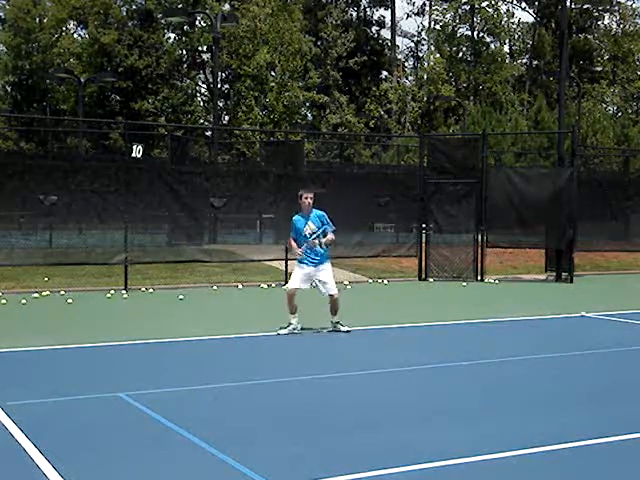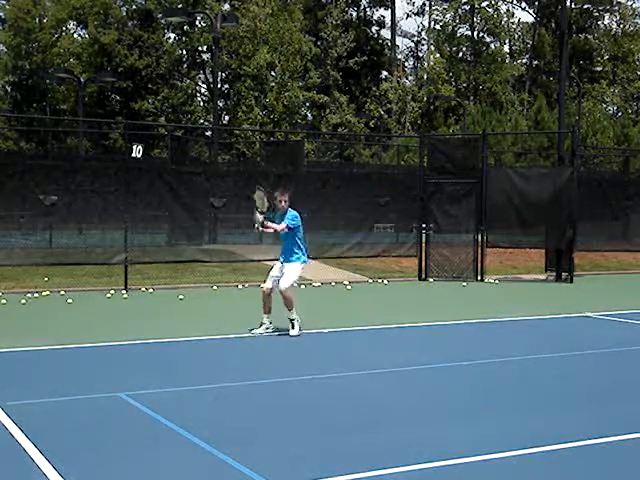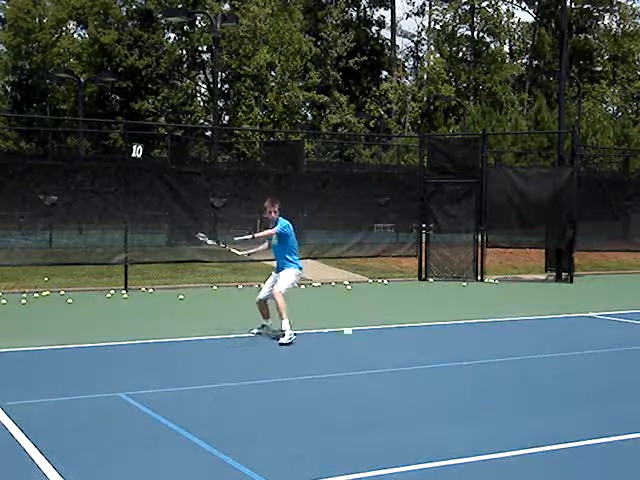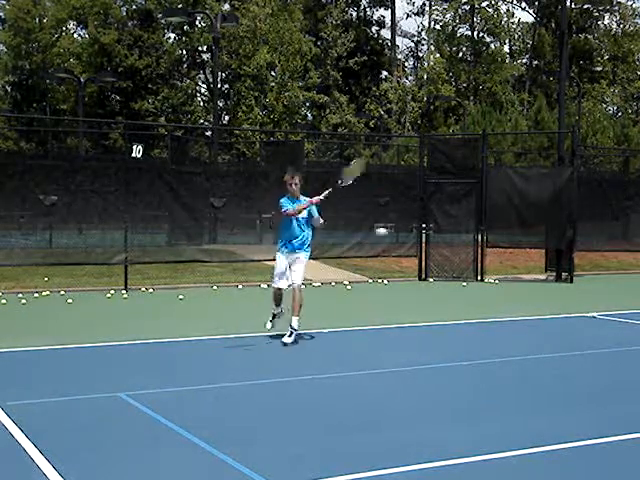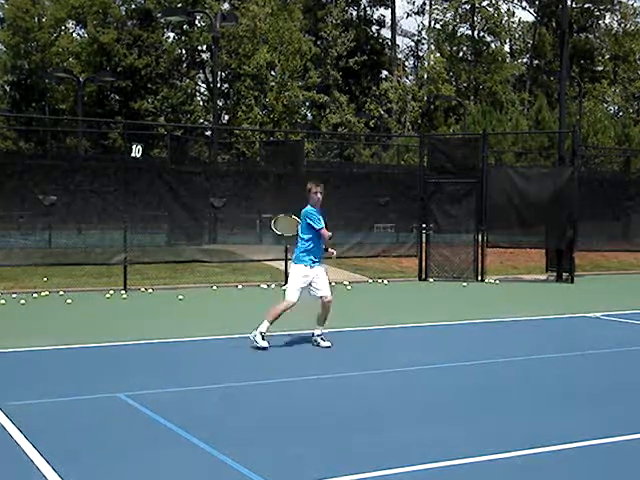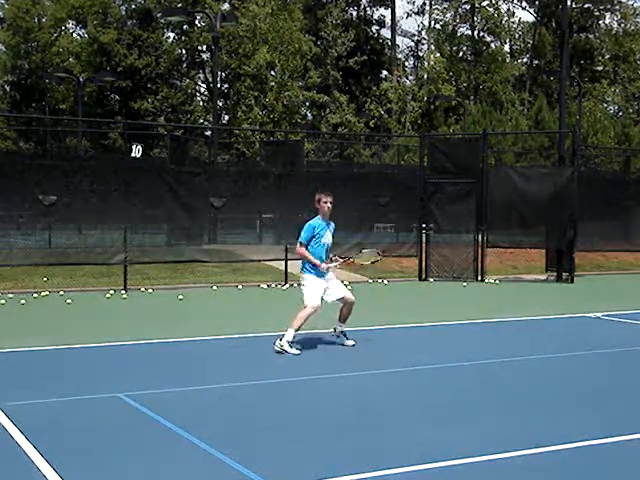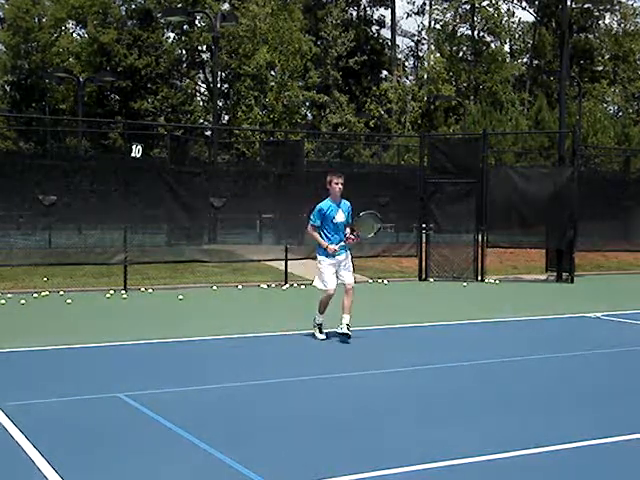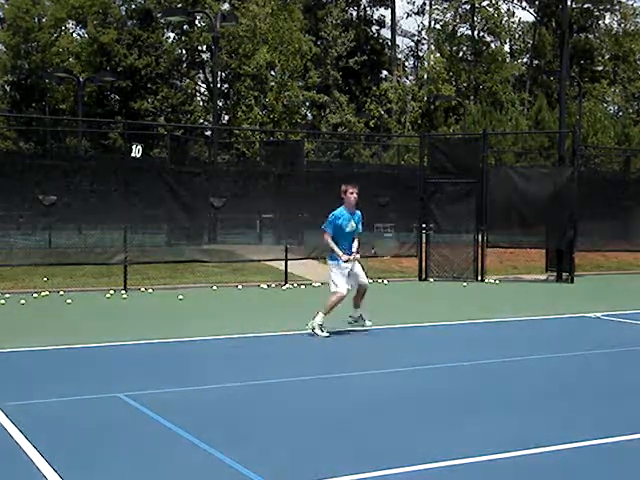
dt=0.3s
person 1, frame 1
left shoulder: (321, 215)
right shoulder: (295, 220)
left elbow: (332, 237)
right elbow: (293, 239)
left wrist: (320, 242)
right wrist: (295, 249)
left hip: (321, 263)
right hip: (303, 263)
left knee: (334, 296)
right knee: (290, 290)
left ankle: (335, 322)
right ankle: (294, 323)
person 1, frame 2
left shoulder: (293, 215)
right shoulder: (279, 215)
left elbow: (280, 228)
left wrist: (263, 222)
right wrist: (264, 226)
left hip: (296, 260)
right hip: (283, 261)
left knee: (284, 287)
right knee: (266, 290)
left ankle: (294, 319)
right ankle: (267, 323)
person 1, frame 3
left shoulder: (284, 224)
right shoulder: (271, 226)
left elbow: (271, 233)
left wrist: (252, 236)
right wrist: (249, 252)
left hip: (292, 268)
right hip: (279, 270)
left knee: (277, 292)
right knee: (260, 300)
left ankle: (287, 331)
right ankle: (266, 325)
person 1, frame 4
left shoulder: (308, 203)
right shoulder: (284, 202)
left elbow: (316, 224)
right elbow: (292, 212)
left wrist: (319, 221)
right wrist: (308, 203)
left hip: (301, 252)
right hip: (284, 251)
left knee: (296, 286)
right knee: (277, 288)
left ankle: (294, 327)
right ankle: (276, 311)
person 1, frame 5
left shoulder: (318, 214)
right shoulder: (309, 212)
right elbow: (326, 235)
left wrist: (327, 249)
right wrist: (329, 234)
left hip: (317, 265)
right hip: (302, 265)
left knee: (327, 300)
right knee: (290, 301)
left ankle: (318, 333)
right ankle: (260, 332)
person 1, frame 6
left shoulder: (331, 226)
right shoulder: (312, 225)
right elbow: (300, 249)
left wrist: (330, 258)
right wrist: (318, 263)
left hip: (326, 275)
right hip: (311, 275)
left knee: (350, 300)
right knee: (312, 306)
left ankle: (339, 331)
right ankle: (284, 341)
person 1, frame 7
left shoulder: (347, 205)
right shoulder: (322, 207)
right elbow: (311, 229)
left wrist: (350, 235)
right wrist: (326, 245)
left hip: (344, 253)
right hip: (326, 255)
left knee: (349, 287)
right knee: (329, 290)
left ankle: (344, 325)
right ankle: (318, 323)
person 1, frame 8
left shoulder: (358, 215)
right shoulder: (336, 215)
left elbow: (355, 236)
right elbow: (327, 237)
left wrist: (354, 251)
right wrist: (340, 254)
left hip: (350, 258)
right hip: (337, 260)
left knee: (364, 284)
right knee: (341, 293)
left ankle: (356, 316)
right ankle: (316, 322)
